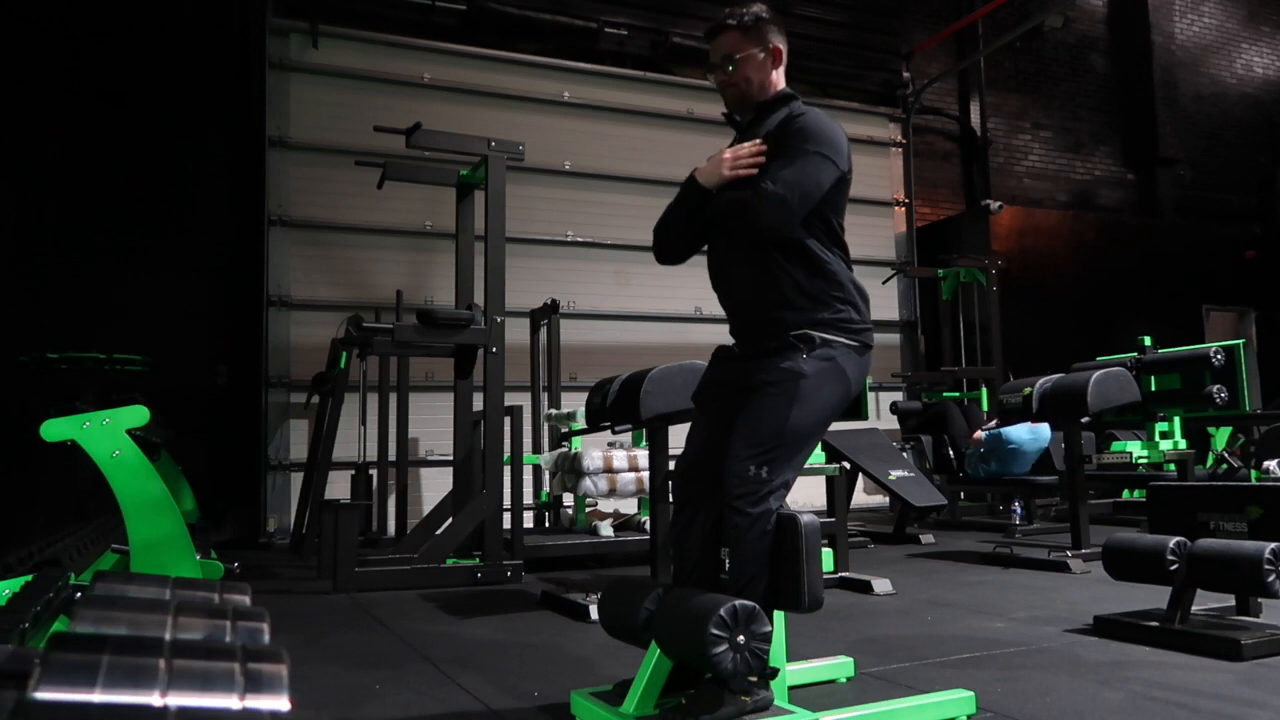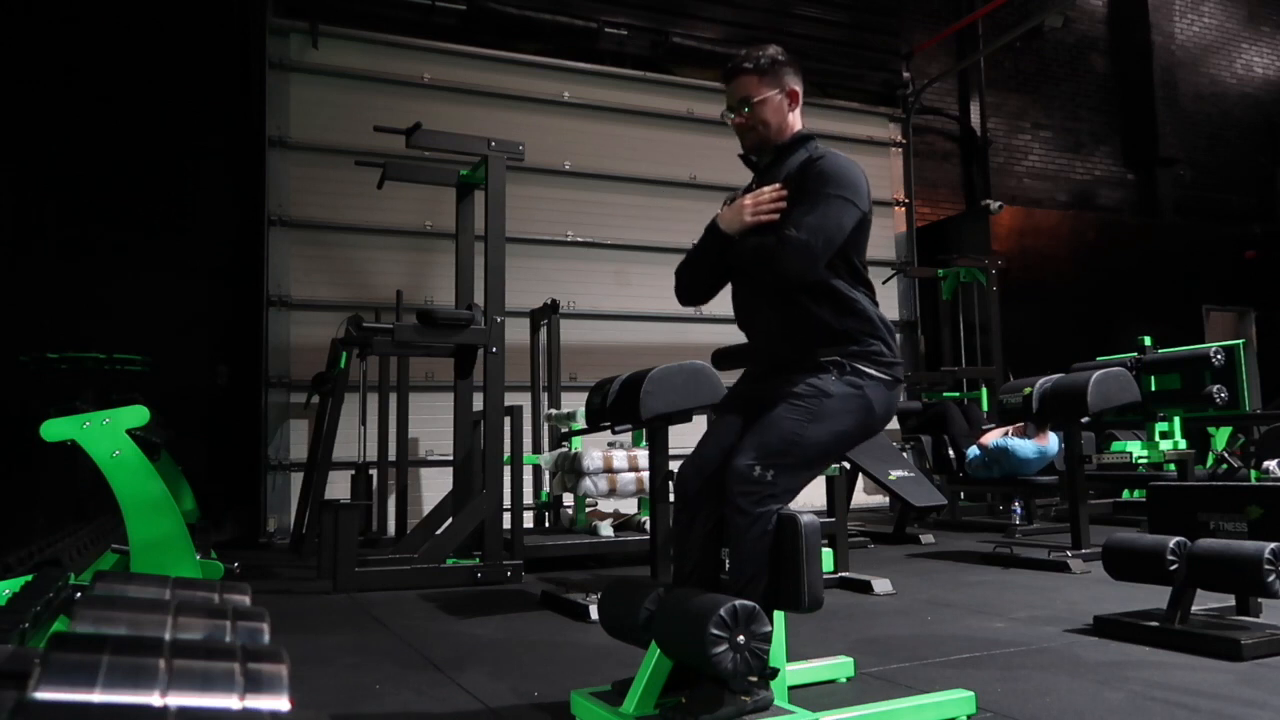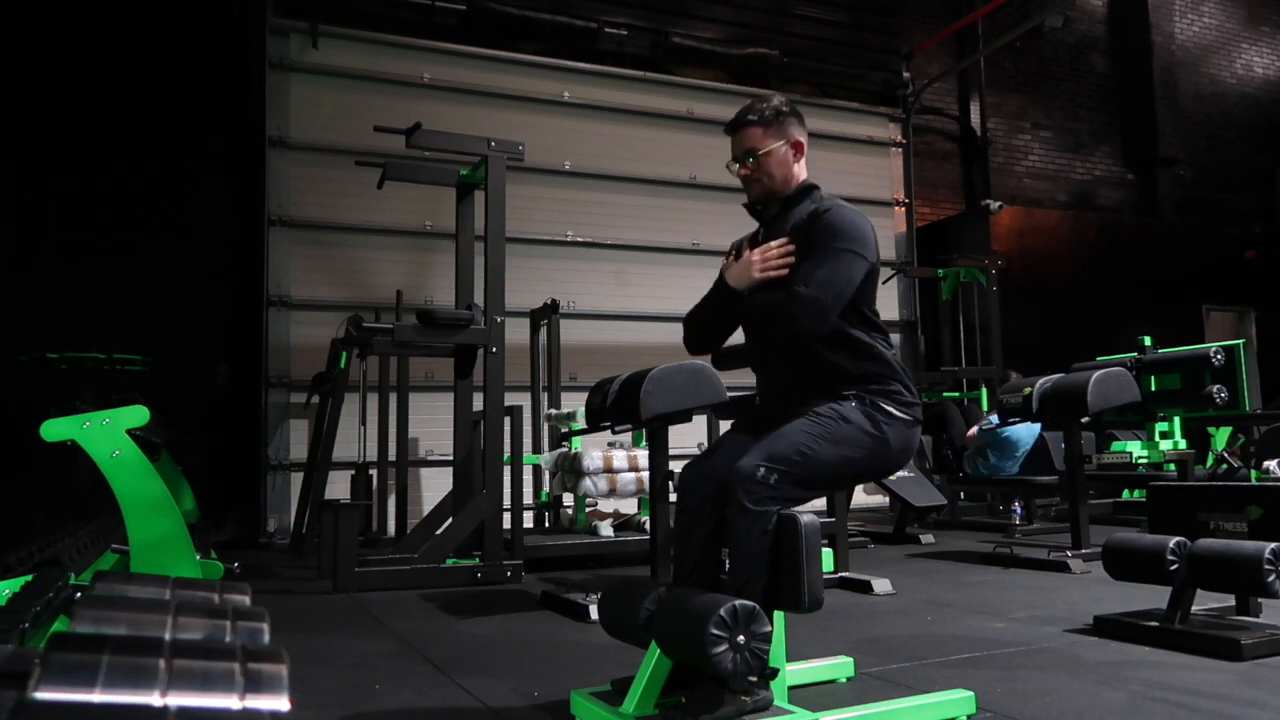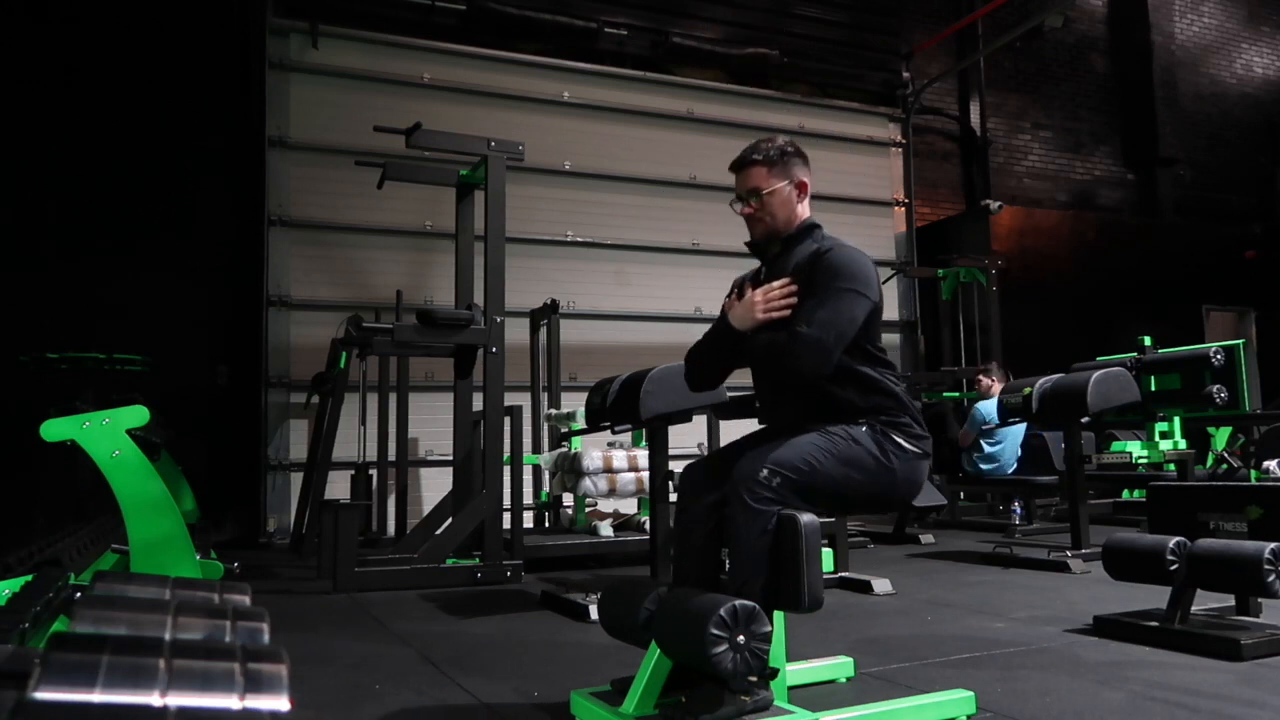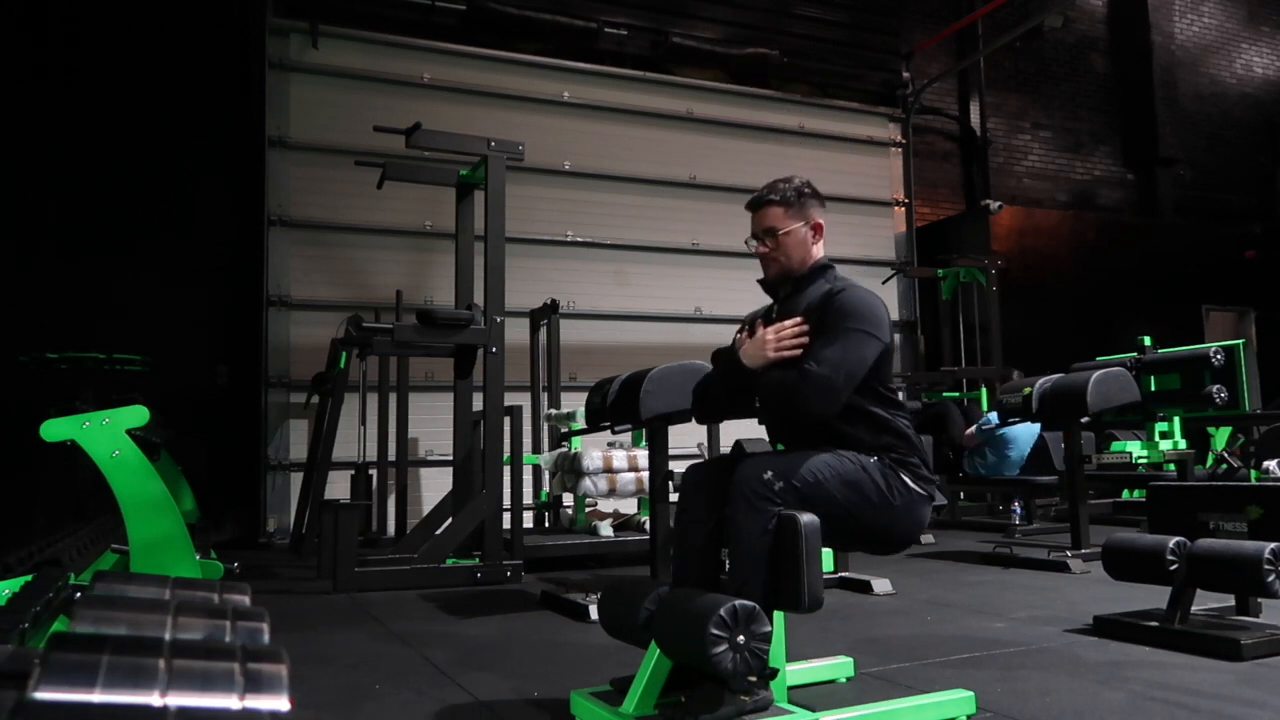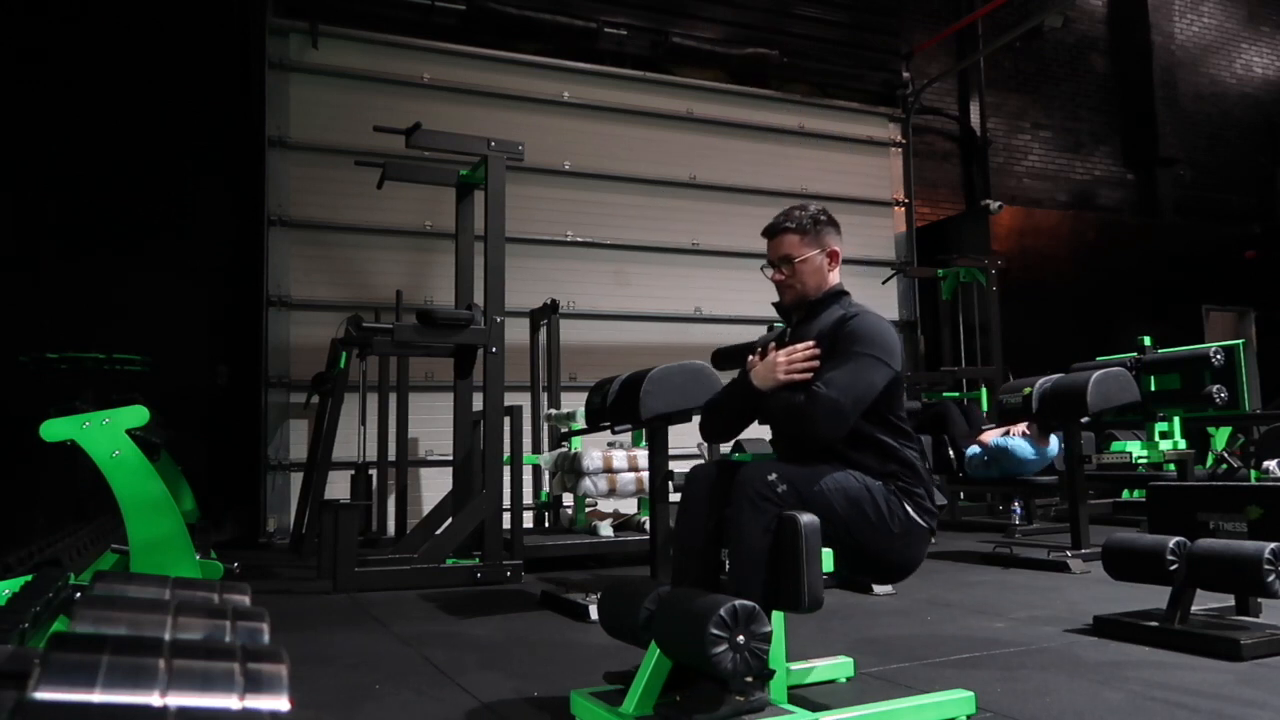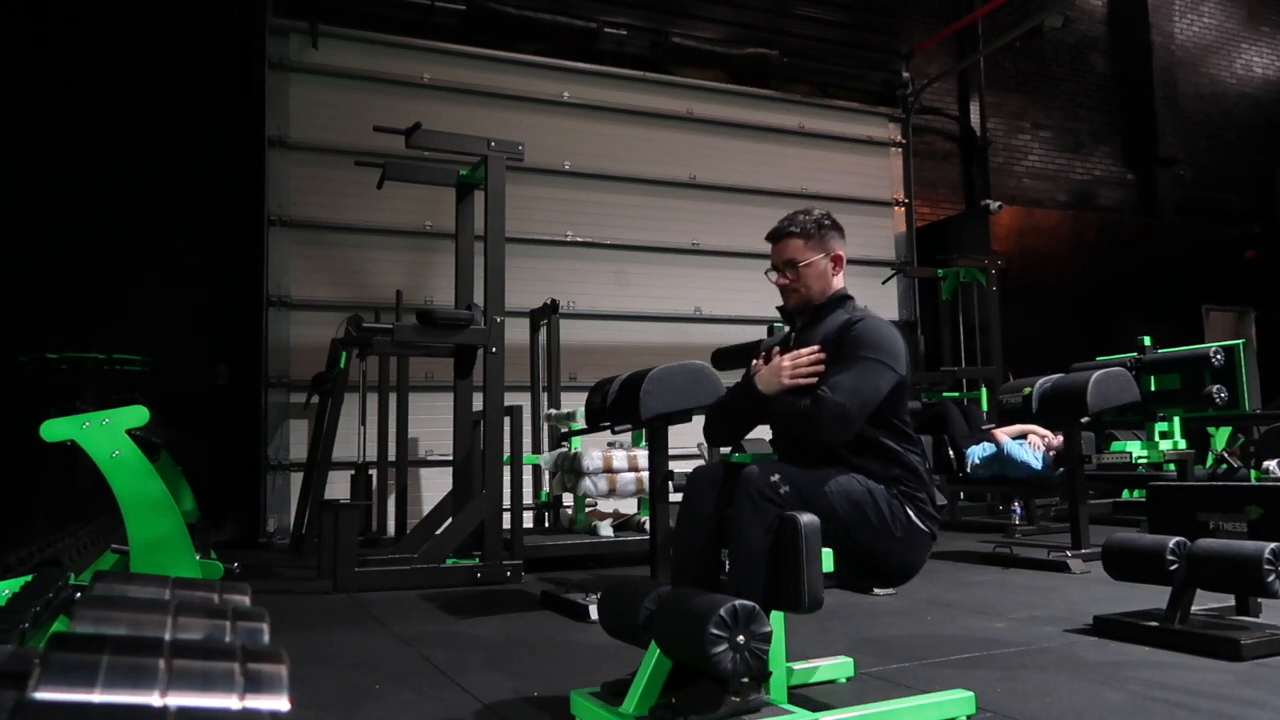
dt=0.5s
person 1, frame 1
left shoulder: (811, 132)
right shoulder: (731, 150)
left elbow: (769, 212)
right elbow: (668, 245)
left wrist: (712, 196)
right wrist: (703, 184)
left hip: (817, 343)
right hip: (754, 345)
left knee: (749, 485)
right knee: (697, 482)
person 1, frame 2
left shoulder: (831, 174)
right shoulder: (749, 192)
left elbow: (794, 260)
right elbow: (690, 287)
left wrist: (737, 241)
right wrist: (725, 231)
left hip: (850, 372)
right hip: (778, 371)
left knee: (751, 478)
right knee: (698, 480)
person 1, frame 3
left shoulder: (838, 224)
right shoulder: (752, 245)
left elbow: (804, 315)
right elbow: (698, 338)
left wrist: (745, 296)
right wrist: (733, 285)
left hip: (870, 410)
right hip: (794, 404)
left knee: (755, 477)
right knee: (699, 483)
person 1, frame 4
left shoulder: (839, 263)
right shoulder: (753, 283)
left elbow: (807, 357)
right elbow: (699, 374)
left wrist: (745, 335)
right wrist: (734, 324)
left hip: (883, 442)
right hip: (809, 439)
left knee: (758, 478)
right knee: (701, 481)
person 1, frame 5
left shoulder: (851, 305)
right shoulder: (765, 321)
left elbow: (815, 396)
right elbow: (708, 401)
left wrist: (758, 368)
right wrist: (742, 363)
left hip: (891, 481)
left knee: (760, 480)
right knee: (702, 481)
person 1, frame 6
left shoulder: (864, 330)
right shoulder: (783, 341)
left elbow: (821, 418)
right elbow: (713, 427)
left wrist: (765, 392)
right wrist: (753, 382)
left hip: (893, 516)
right hip: (822, 502)
left knee: (759, 482)
right knee: (705, 483)
person 1, frame 7
left shoulder: (868, 335)
right shoulder: (784, 344)
left elbow: (826, 422)
right elbow: (718, 431)
left wrist: (769, 397)
right wrist: (758, 386)
left hip: (893, 519)
right hip: (820, 503)
left knee: (762, 482)
right knee: (708, 483)
left ankle: (743, 672)
